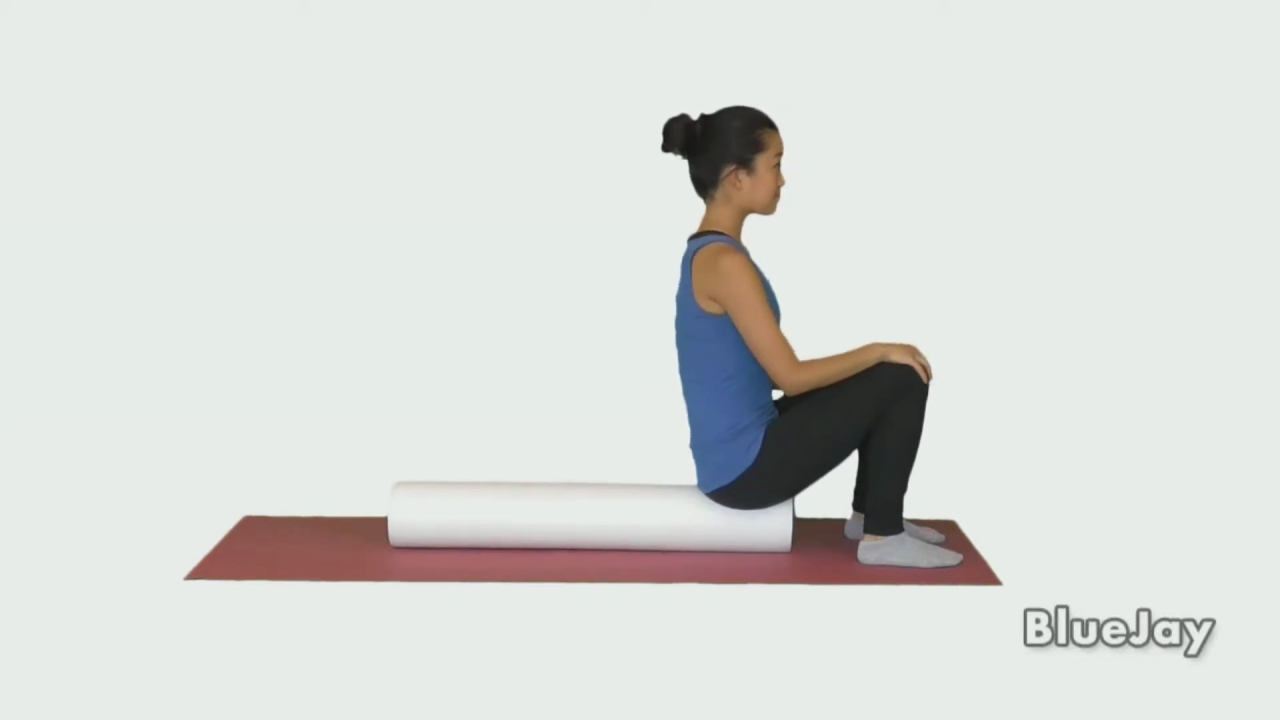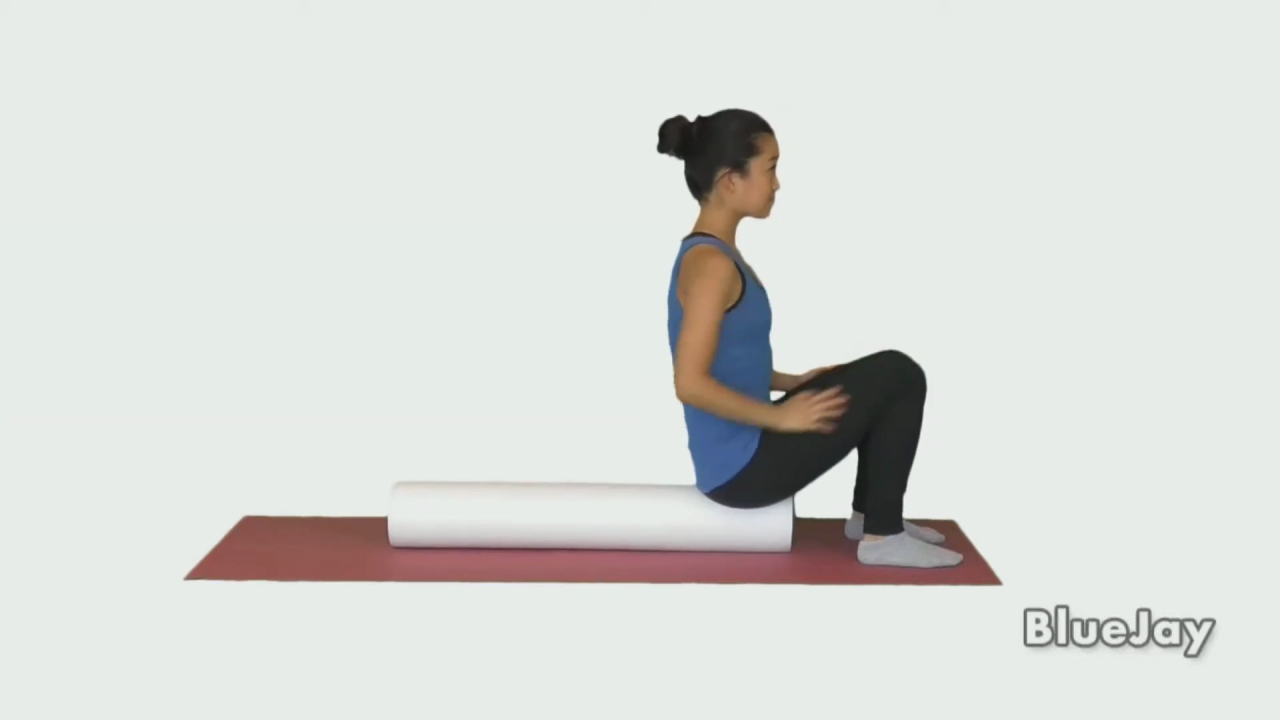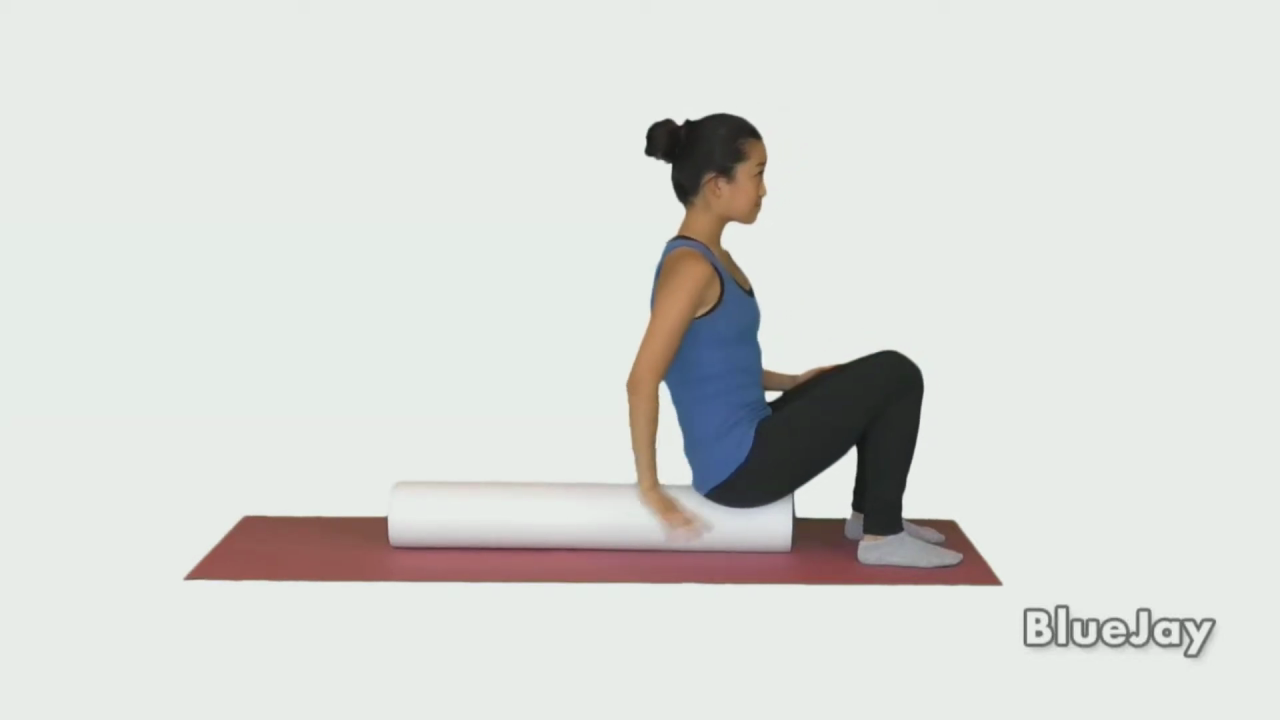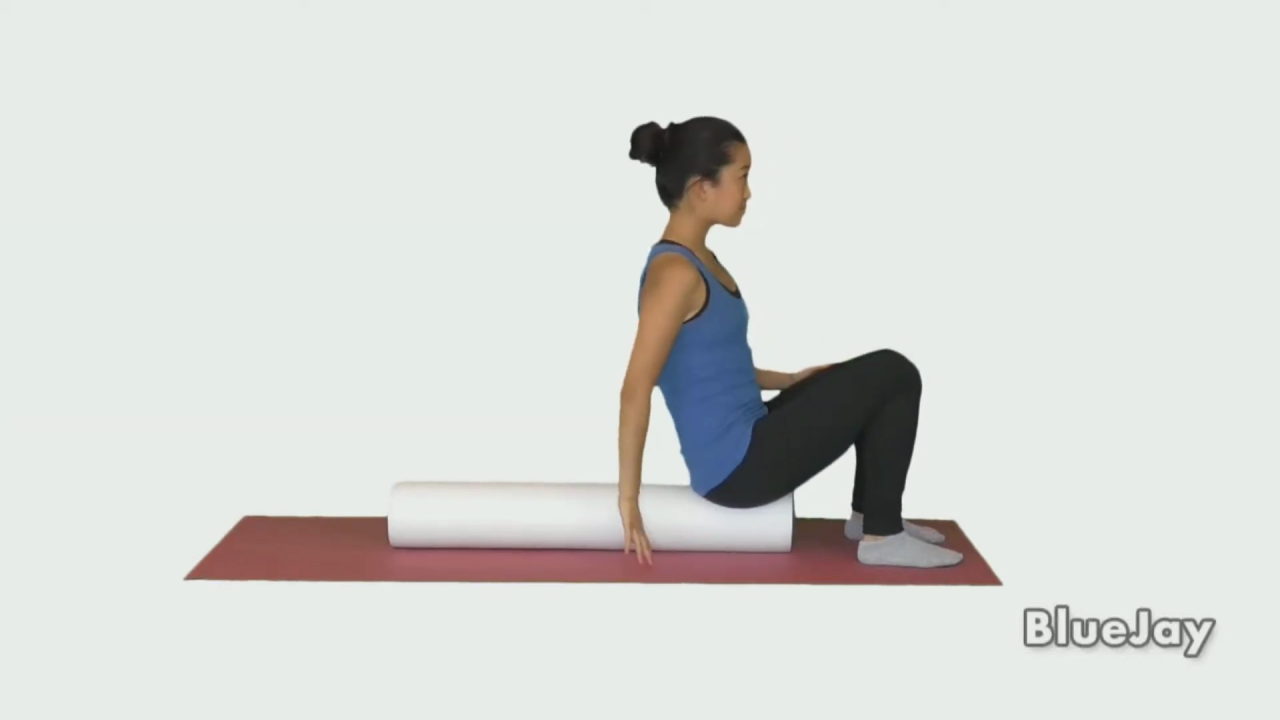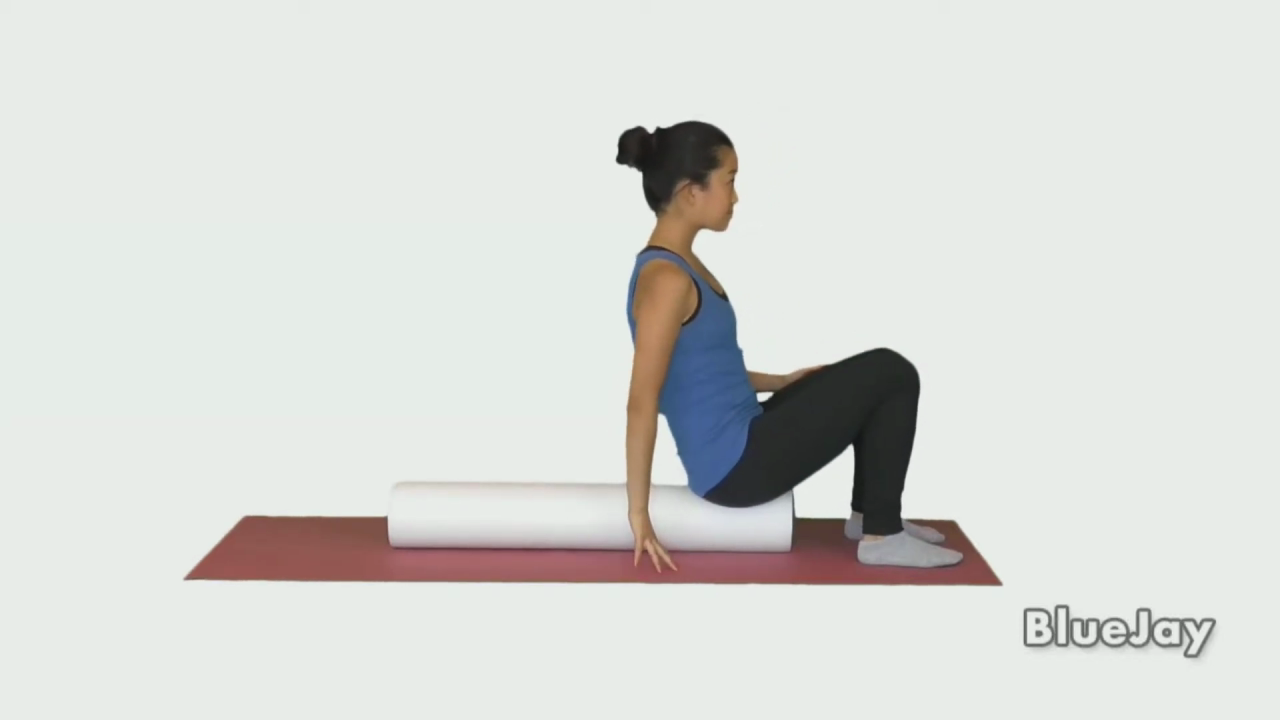
dt=0.4s
person 1, frame 1
left shoulder: (713, 250)
right shoulder: (725, 262)
right elbow: (789, 375)
right wrist: (879, 351)
left hip: (744, 451)
right hip: (746, 468)
left knee: (889, 375)
right knee: (904, 378)
left ankle: (870, 513)
right ankle: (882, 537)
person 1, frame 2
left shoulder: (716, 253)
right shoulder: (711, 264)
right elbow: (690, 383)
left wrist: (795, 383)
right wrist: (781, 418)
left hip: (748, 446)
right hip: (742, 466)
left knee: (888, 374)
right knee: (899, 376)
left ankle: (869, 513)
right ankle: (882, 536)
person 1, frame 3
left shoulder: (711, 256)
right shoulder: (690, 267)
right elbow: (642, 381)
left wrist: (792, 382)
right wrist: (650, 487)
left hip: (748, 445)
right hip: (740, 466)
left knee: (884, 377)
right knee: (896, 376)
left ankle: (869, 515)
right ankle: (882, 537)
person 1, frame 4
left shoulder: (698, 259)
right shoulder: (676, 272)
right elbow: (635, 390)
left wrist: (790, 380)
right wrist: (629, 501)
left hip: (744, 442)
right hip: (737, 466)
left knee: (881, 377)
right knee: (894, 376)
left ankle: (870, 515)
right ankle: (882, 537)
person 1, frame 5
left shoulder: (678, 263)
right shoulder: (666, 279)
right elbow: (642, 402)
left wrist: (778, 382)
right wrist: (638, 513)
left hip: (740, 441)
right hip: (736, 465)
left knee: (879, 373)
right knee: (893, 376)
left ankle: (868, 514)
right ankle: (882, 536)
